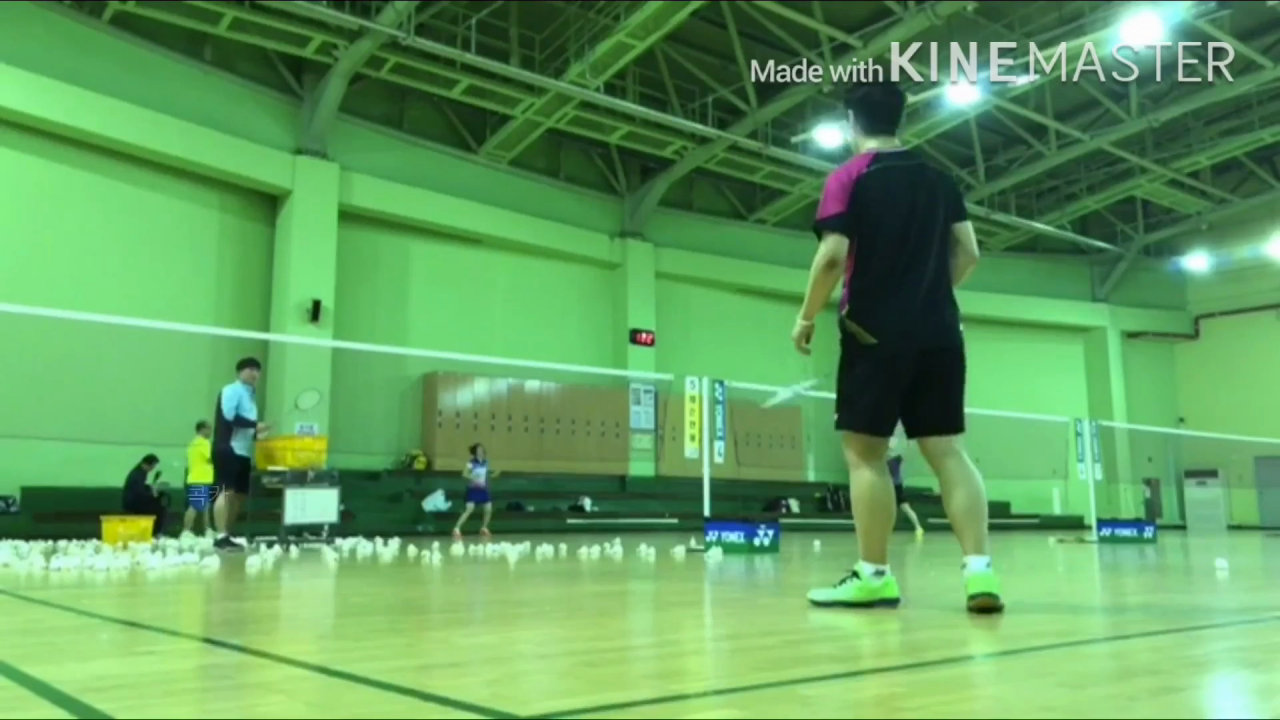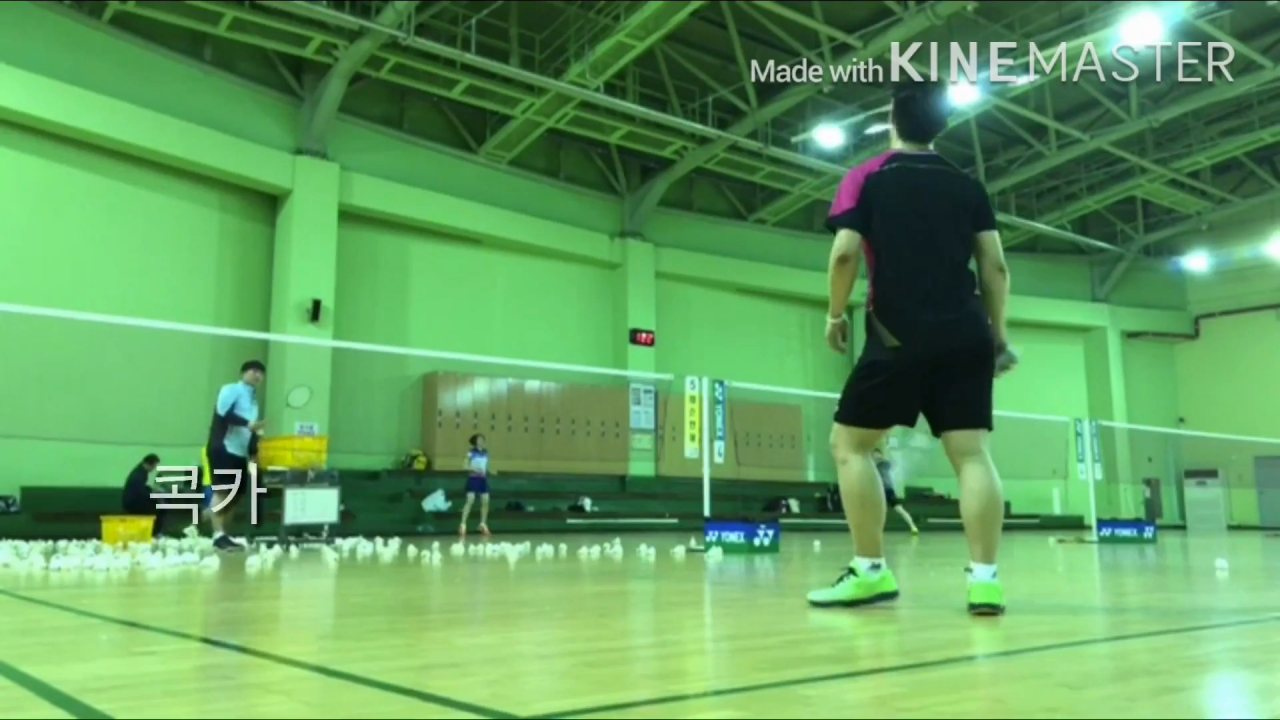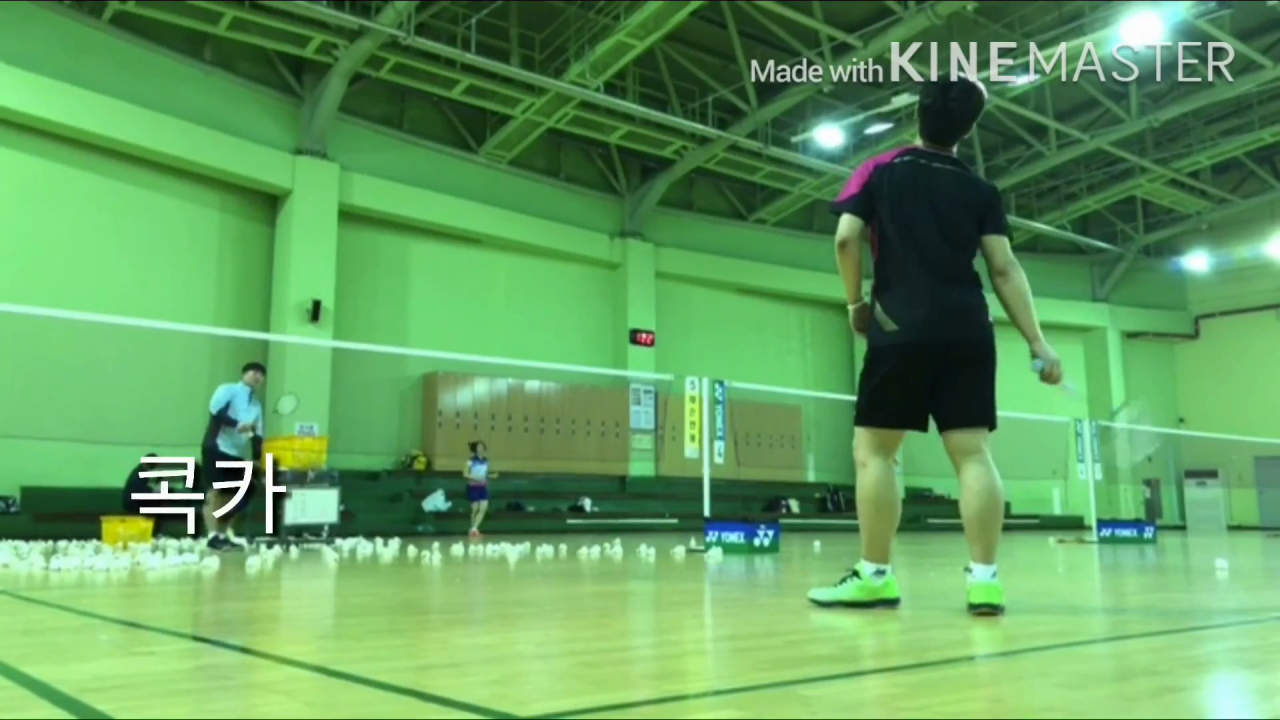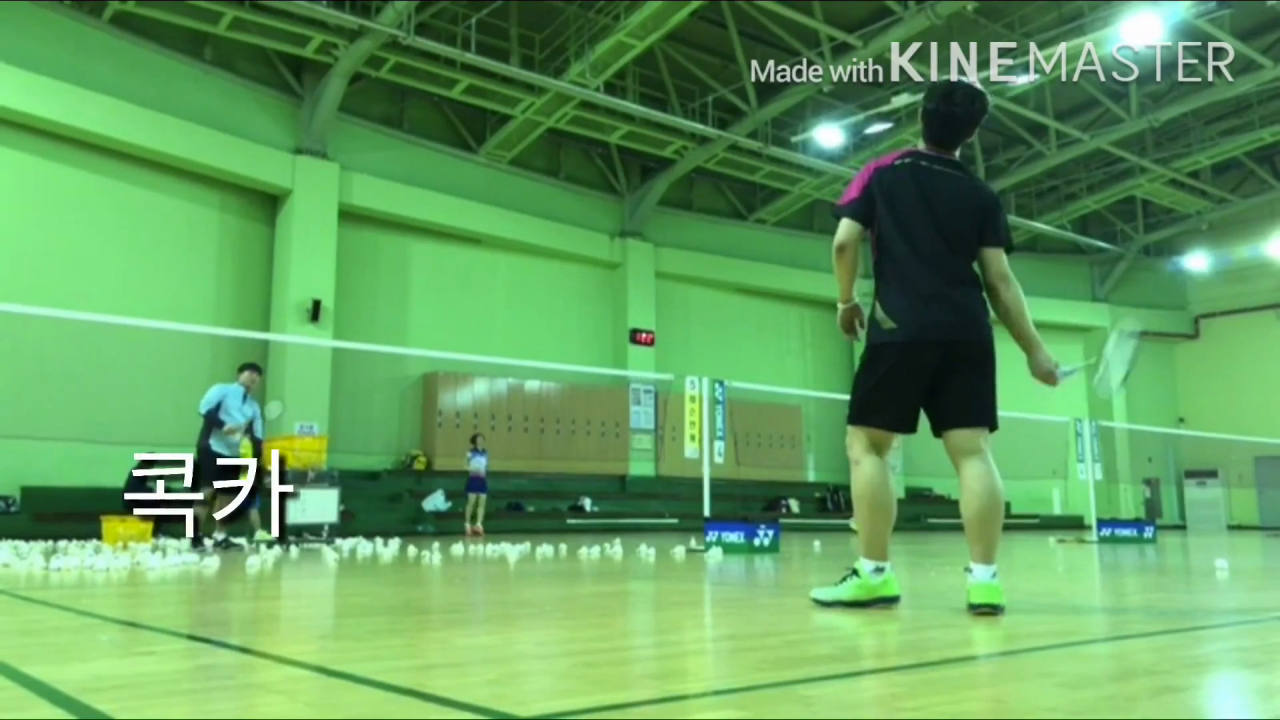
dt=0.2s
person 1, frame 1
left shoulder: (848, 177)
right shoulder: (940, 179)
left elbow: (833, 256)
right elbow: (968, 254)
left wrist: (806, 316)
left hip: (875, 335)
right hip: (940, 334)
left knee: (865, 453)
right knee: (948, 451)
left ankle: (874, 576)
right ankle: (979, 571)
person 1, frame 2
left shoulder: (866, 179)
right shoulder: (968, 187)
left elbow: (846, 253)
right elbow: (995, 267)
left wrist: (836, 314)
right wrist: (998, 332)
left hip: (897, 338)
right hip: (966, 338)
left knee: (850, 444)
right knee: (971, 453)
left ankle: (870, 571)
right ankle: (985, 578)
person 1, frame 3
left shoulder: (878, 172)
right shoulder: (980, 191)
left elbow: (846, 238)
right elbow: (1004, 269)
left wrist: (856, 300)
right wrist: (1038, 344)
left hip: (900, 330)
right hip: (967, 333)
left knee: (873, 449)
right knee: (972, 452)
left ankle: (875, 575)
right ankle: (984, 578)
person 1, frame 4
left shoulder: (880, 176)
right shoulder: (982, 197)
left elbow: (844, 242)
right elbow: (999, 281)
left wrist: (845, 300)
right wrist: (1035, 350)
left hip: (899, 330)
right hip: (967, 335)
left knee: (866, 446)
right knee: (972, 452)
left ankle: (874, 572)
right ankle: (984, 579)
person 2, frame 1
left shoulder: (251, 397)
right shoulder: (230, 391)
right elbow: (229, 416)
left wrist: (256, 431)
right wrist: (255, 425)
left hip: (243, 452)
right hip: (226, 449)
left knee: (238, 494)
right knee: (226, 492)
left ankle: (225, 535)
right ankle: (220, 537)
person 2, frame 2
left shoulder: (254, 401)
right shoulder: (231, 390)
right elbow: (223, 412)
left wrist: (253, 454)
right wrist: (247, 423)
left hip: (240, 453)
right hip: (222, 448)
left knee: (234, 495)
right knee: (220, 492)
left ankle: (223, 535)
right ankle: (218, 536)
person 2, frame 3
left shoulder: (256, 404)
right shoulder: (228, 390)
left elbow: (257, 434)
right elbow: (215, 409)
left wrist: (256, 459)
right wrist: (236, 424)
left hip: (237, 454)
right hip: (217, 448)
left knee: (230, 495)
right knee: (214, 491)
left ankle: (222, 535)
right ankle: (212, 536)
person 2, frame 4
left shoulder: (253, 405)
right shoulder: (222, 390)
left elbow: (256, 436)
right elbow: (205, 409)
left wrist: (257, 461)
right wrist: (223, 426)
left hip: (233, 454)
right hip: (211, 448)
left knee: (226, 495)
right knee: (207, 491)
left ankle: (220, 536)
right ankle: (198, 536)
